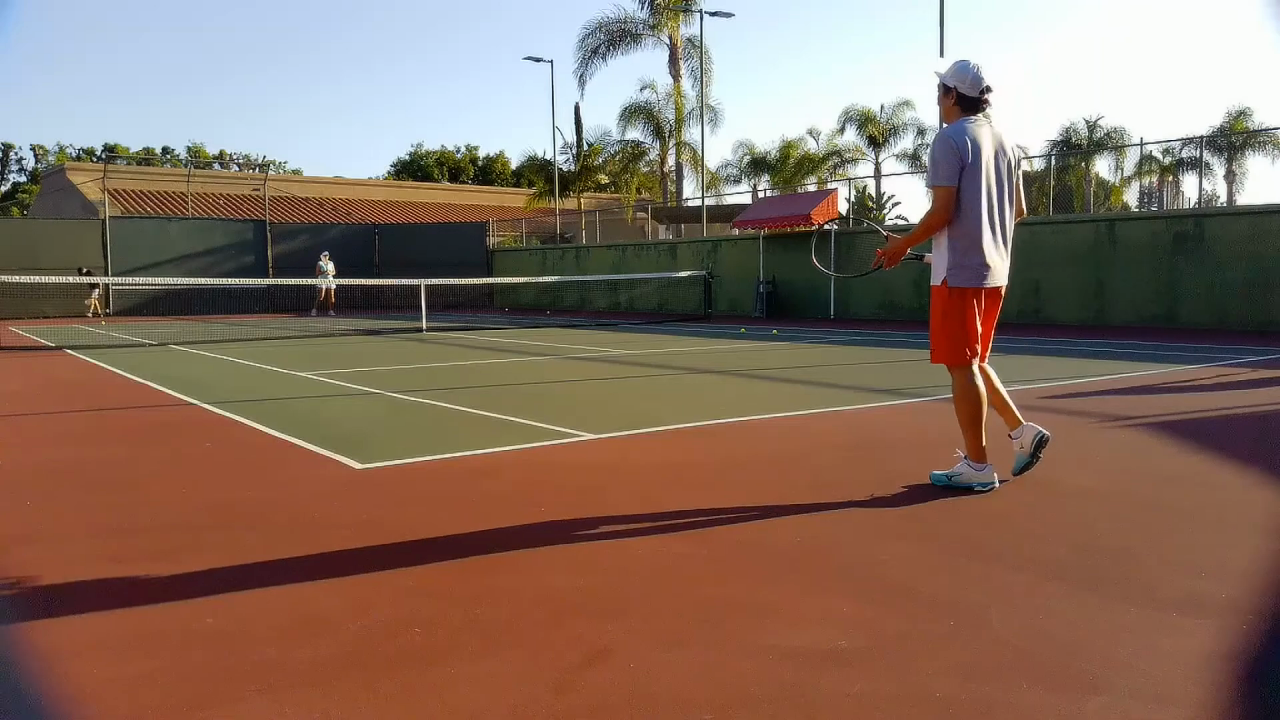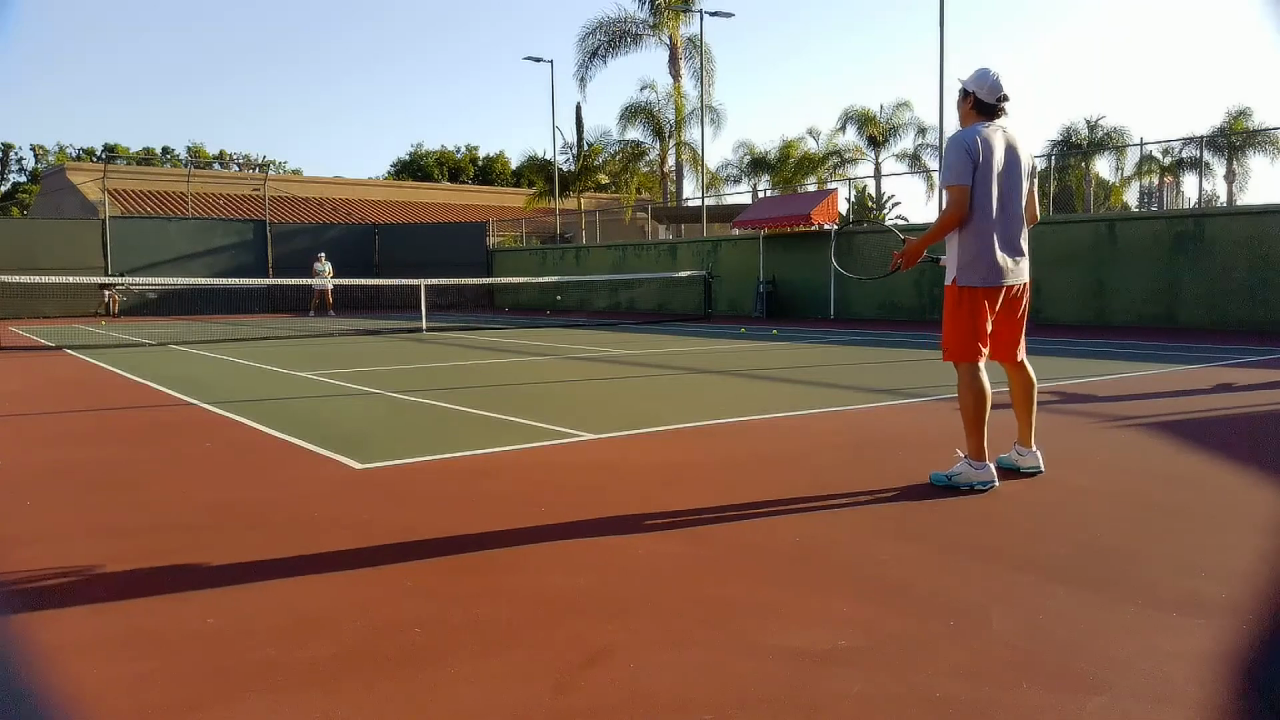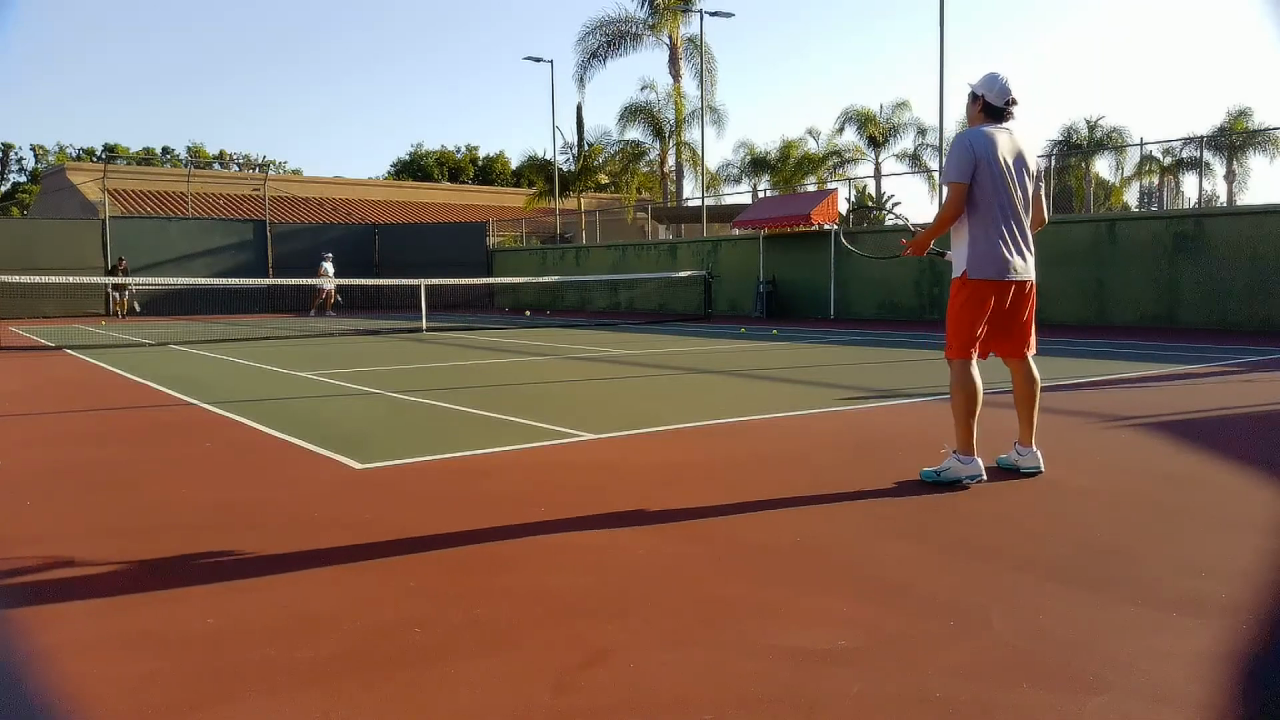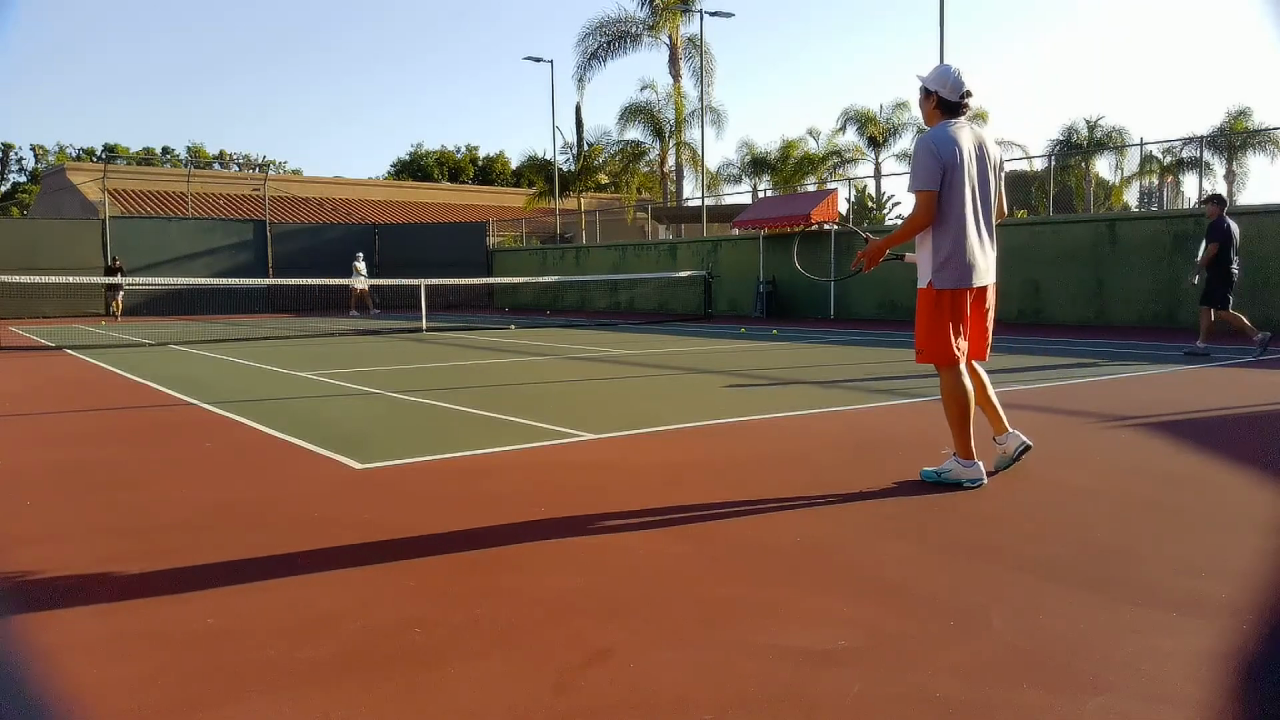
dt=1s
person 1, frame 1
left shoulder: (950, 138)
right shoulder: (1003, 141)
left elbow: (943, 211)
right elbow: (1018, 208)
left wrist: (903, 244)
left hip: (959, 271)
right hip: (995, 269)
left knee: (961, 365)
right knee: (973, 362)
left ankle: (979, 466)
right ankle: (1023, 432)
person 1, frame 2
left shoulder: (963, 141)
right shoulder: (1019, 148)
left elbow: (957, 210)
right elbow: (1032, 215)
left wrist: (919, 245)
left hip: (973, 272)
right hip: (1014, 270)
left knee: (969, 363)
right knee: (1014, 359)
left ankle: (977, 465)
right ankle: (1026, 450)
person 1, frame 3
left shoulder: (968, 140)
right shoulder: (1025, 151)
left elbow: (954, 206)
right elbow: (1040, 218)
left wrist: (925, 239)
left hip: (979, 269)
right hip: (1021, 268)
left knee: (963, 359)
right knee: (1020, 358)
left ankle: (965, 459)
right ankle: (1027, 450)
person 1, frame 4
left shoulder: (931, 142)
right shoulder: (987, 143)
left elbow: (924, 214)
right elbow: (999, 211)
left wrist: (883, 245)
left hip: (945, 273)
right hip: (982, 269)
left knee: (949, 364)
right knee: (967, 361)
left ankle: (966, 462)
right ankle: (1007, 437)
